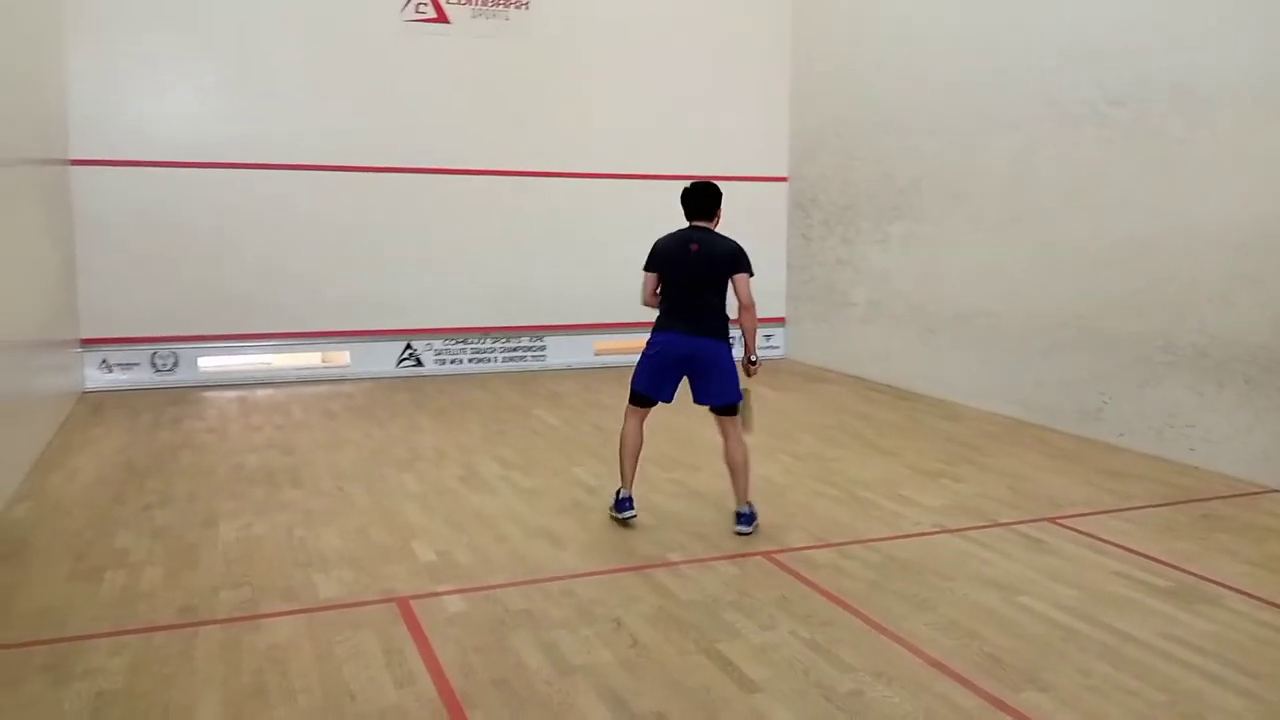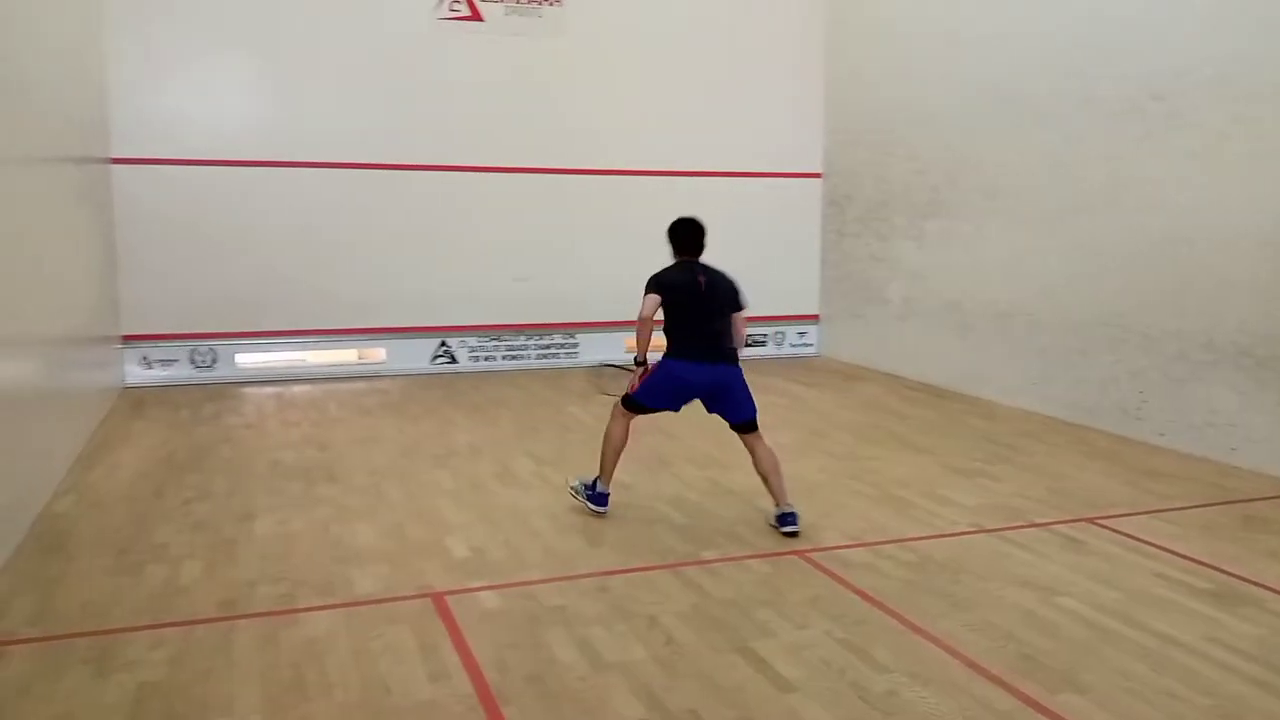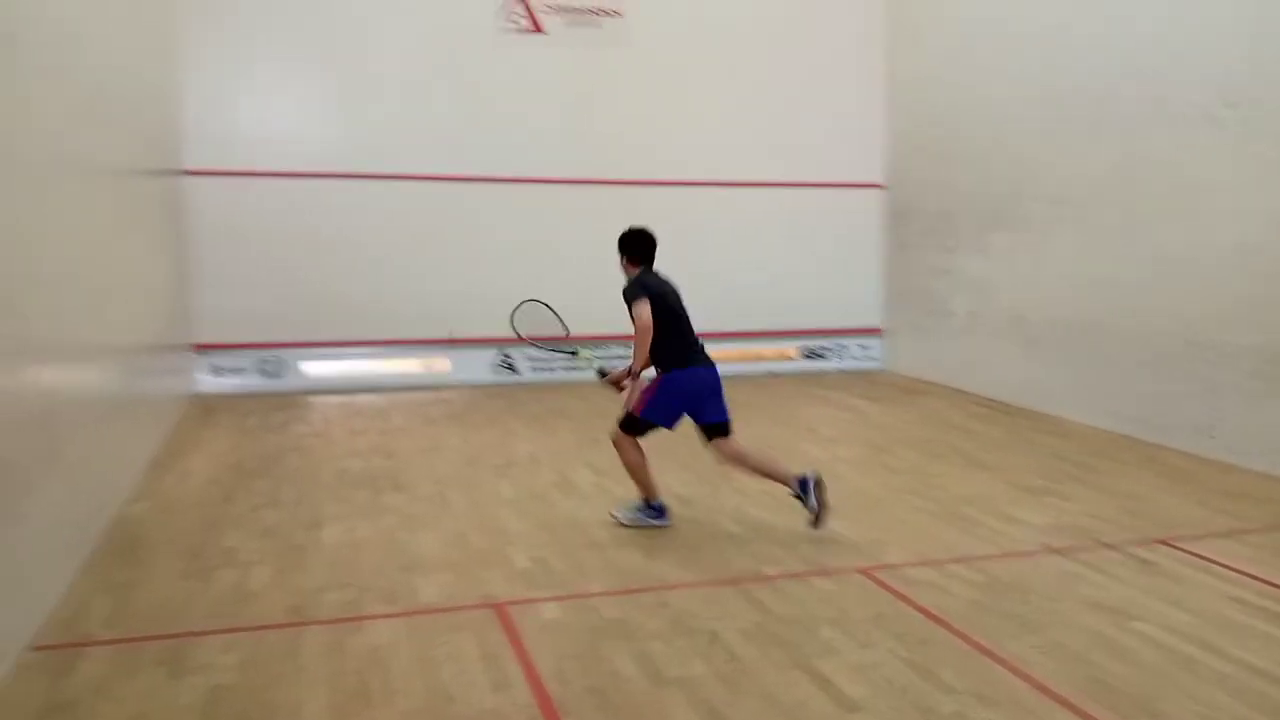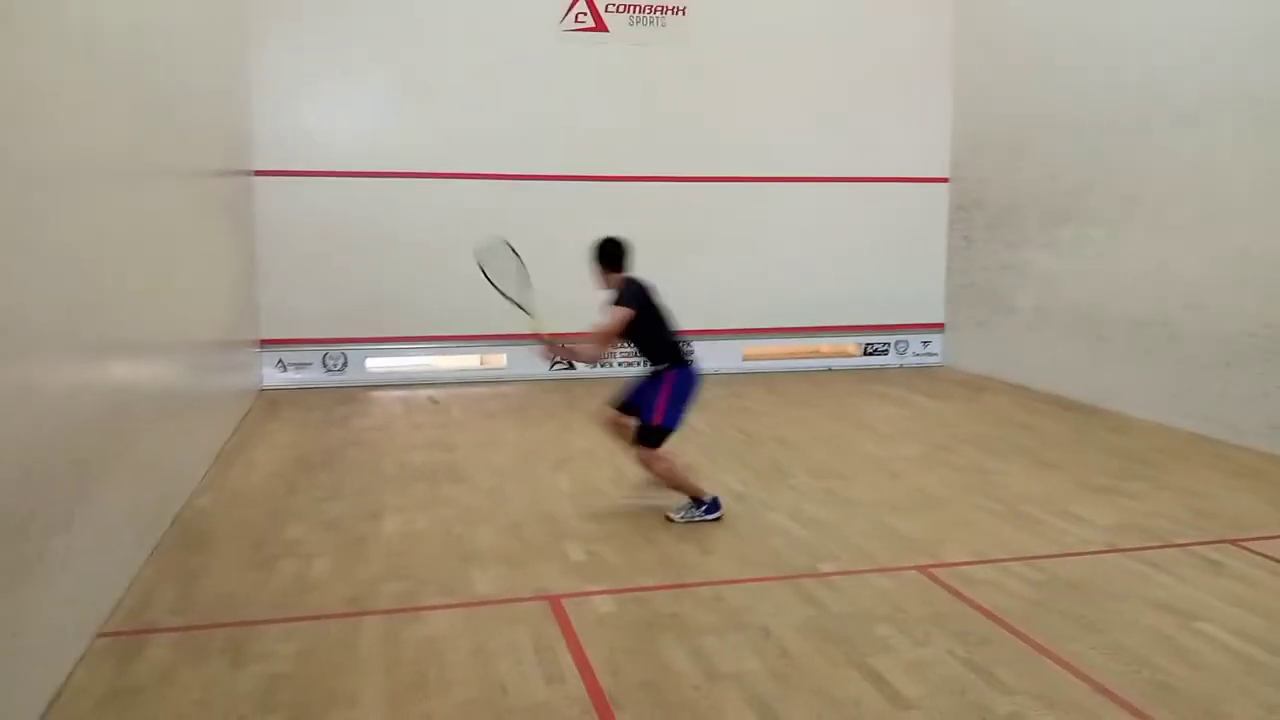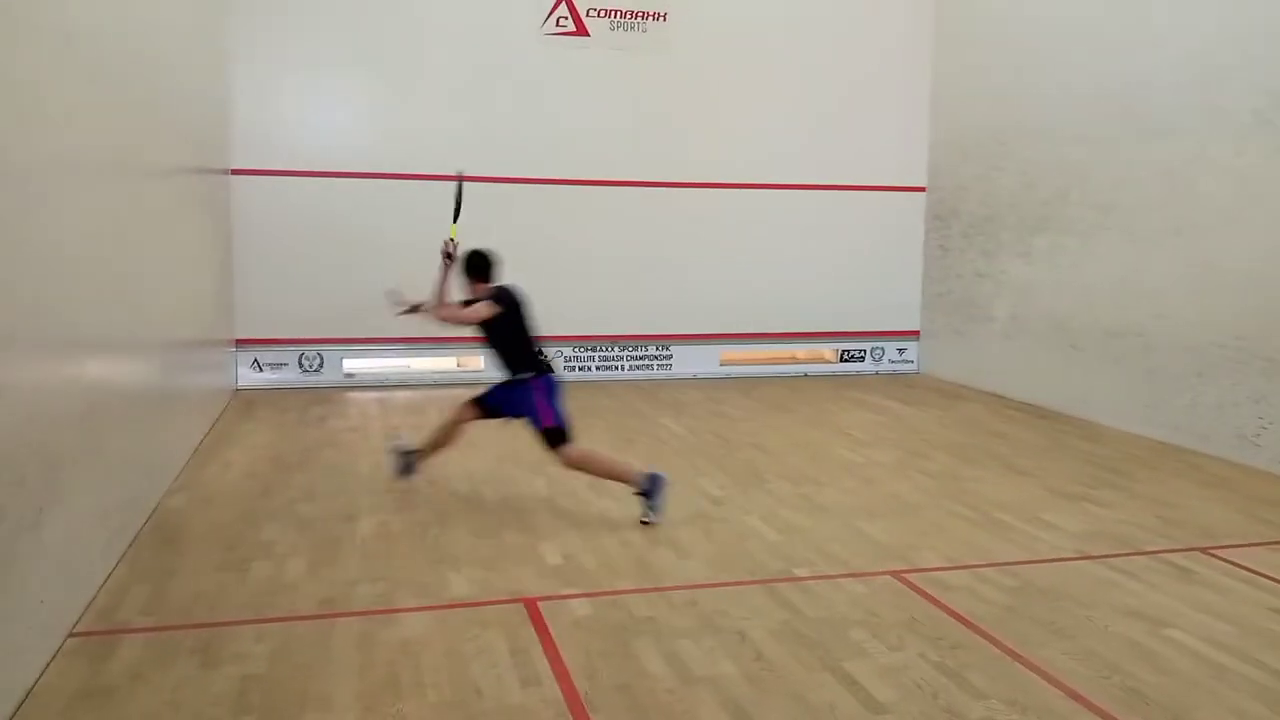
dt=0.2s
person 1, frame 1
left shoulder: (664, 245)
right shoulder: (732, 250)
left elbow: (648, 298)
right elbow: (747, 305)
right wrist: (751, 355)
left hip: (668, 340)
right hip: (714, 345)
left knee: (634, 414)
right knee: (731, 429)
left ankle: (624, 499)
right ankle: (744, 512)
person 1, frame 2
left shoulder: (662, 279)
right shoulder: (726, 282)
left elbow: (645, 316)
right elbow: (739, 337)
left wrist: (641, 360)
left hip: (679, 367)
right hip: (723, 367)
left knee: (622, 412)
right knee: (754, 441)
left ankle: (599, 491)
right ankle: (786, 513)
person 1, frame 3
left shoulder: (635, 287)
right shoulder: (662, 284)
left elbow: (644, 324)
left wrist: (632, 373)
right wrist: (631, 372)
left hip: (681, 376)
right hip: (705, 371)
left knee: (622, 437)
right knee: (725, 446)
left ankle: (653, 507)
right ankle: (803, 483)
person 1, frame 4
left shoulder: (631, 291)
right shoulder: (623, 296)
left elbow: (606, 331)
right elbow: (600, 351)
left wrist: (568, 351)
right wrist: (566, 350)
left hip: (673, 374)
right hip: (663, 372)
left knee: (646, 453)
right knee: (614, 420)
left ankle: (706, 503)
right ankle: (667, 474)
person 1, frame 5
left shoulder: (503, 295)
right shoulder: (478, 304)
left elbow: (459, 316)
right elbow: (442, 309)
left wrist: (425, 308)
right wrist: (446, 266)
left hip: (534, 383)
right hip: (517, 384)
left knee: (566, 453)
right knee: (462, 414)
left ankle: (646, 483)
right ankle: (415, 456)
